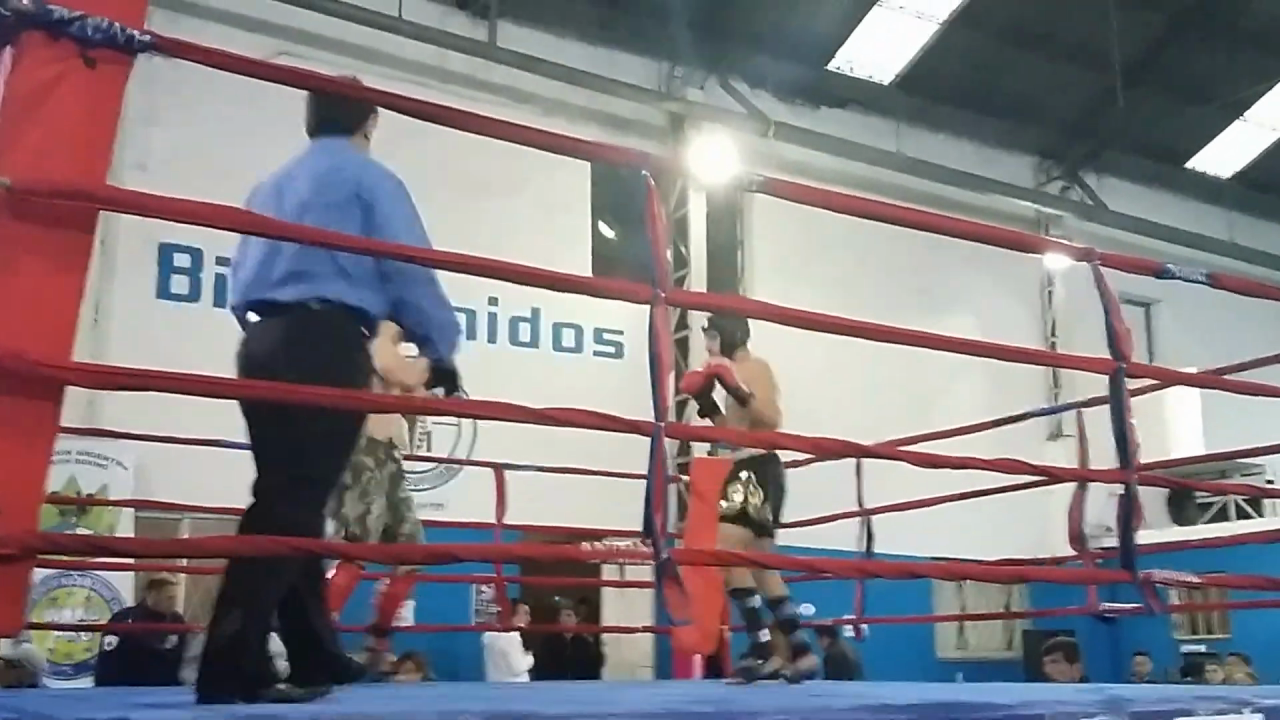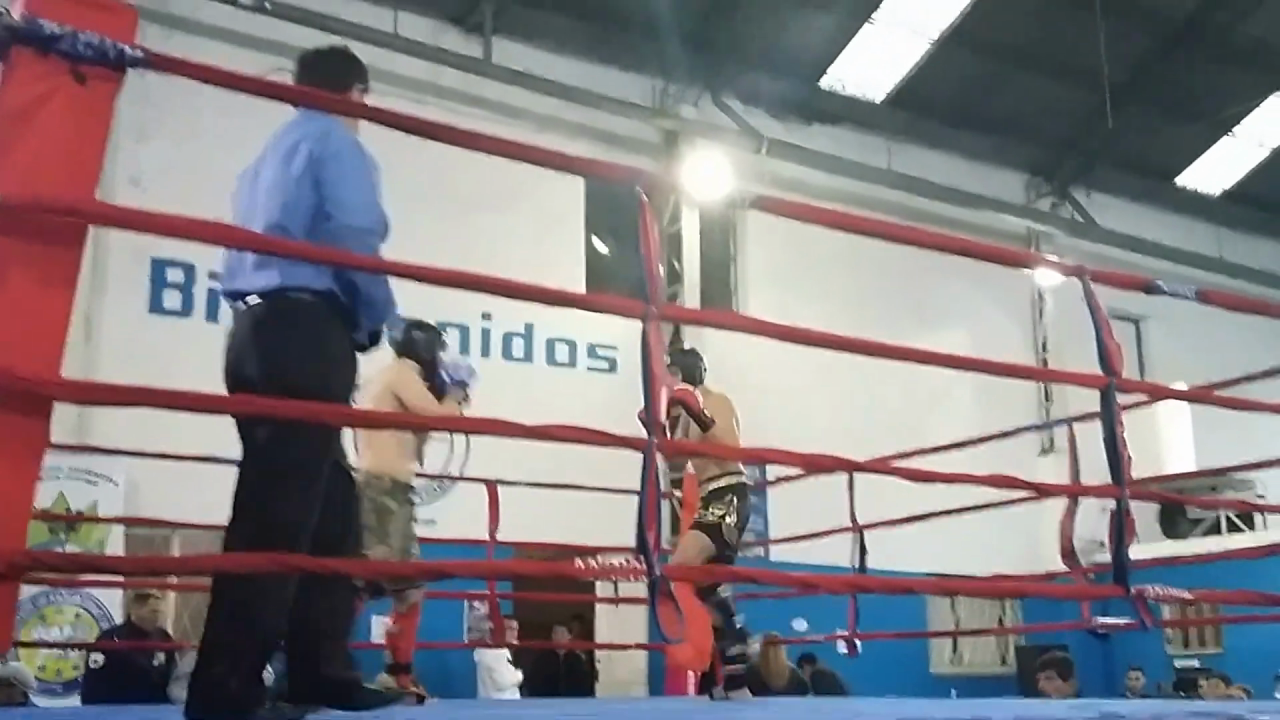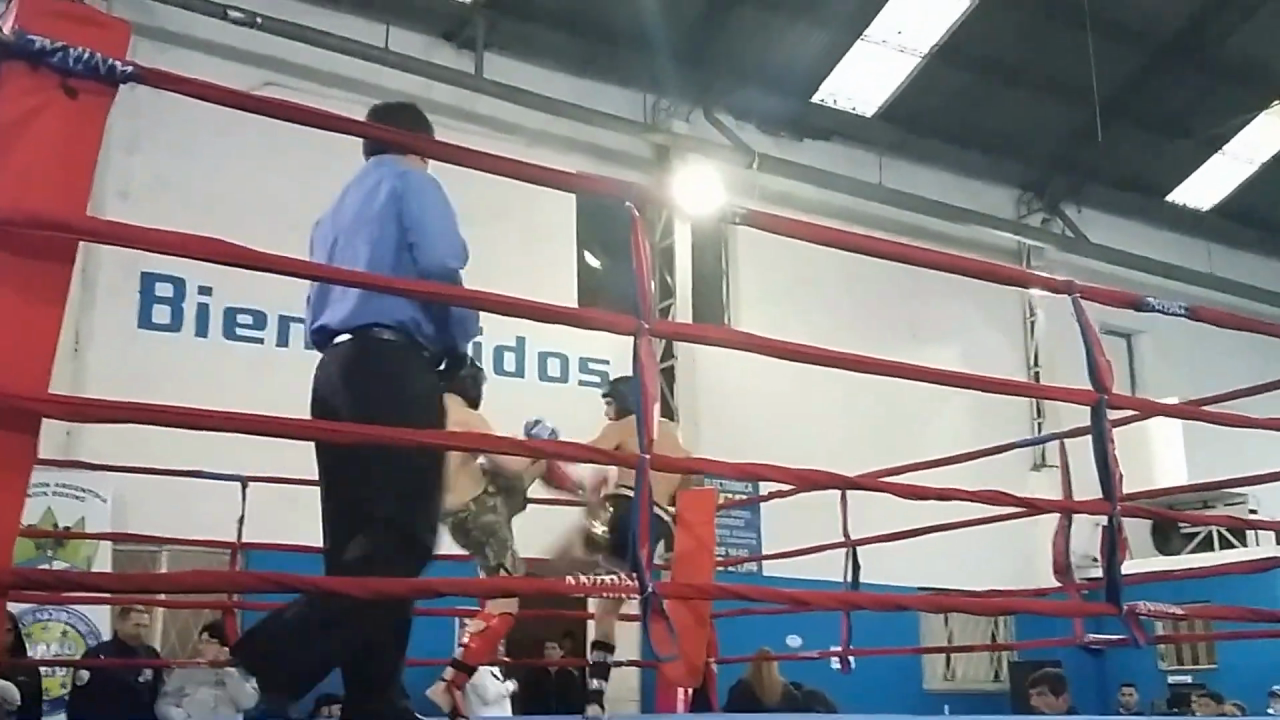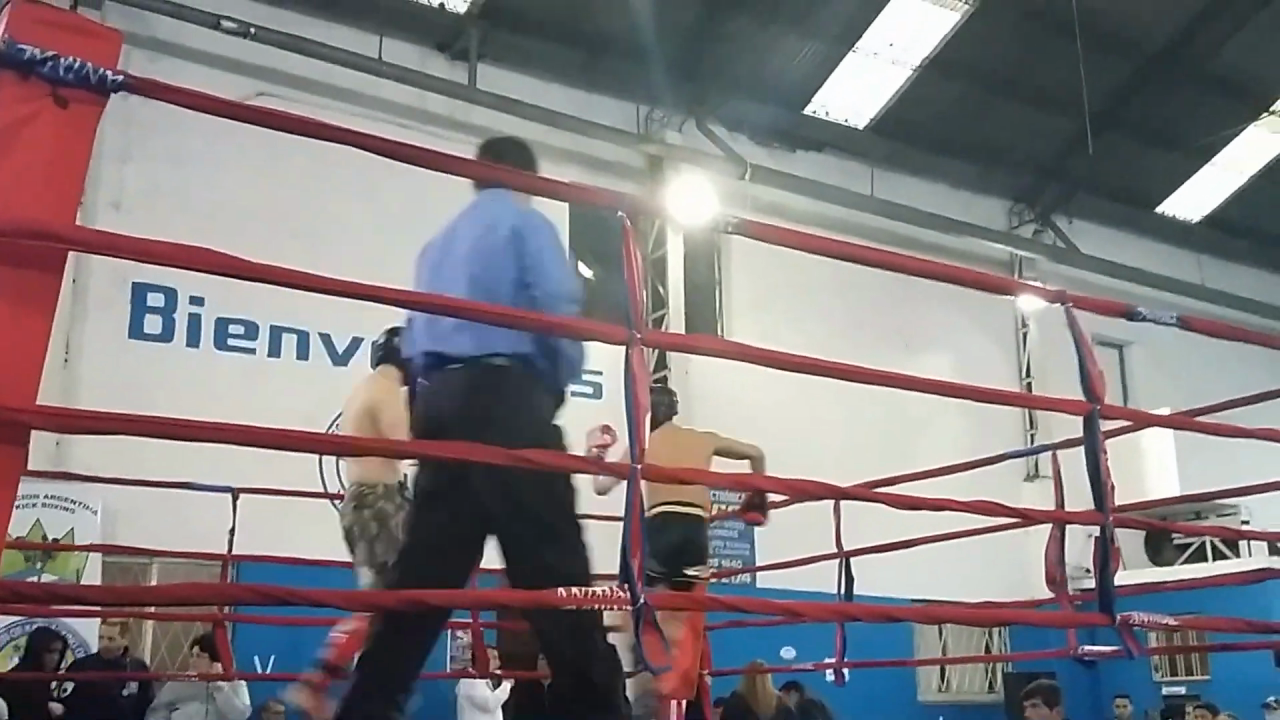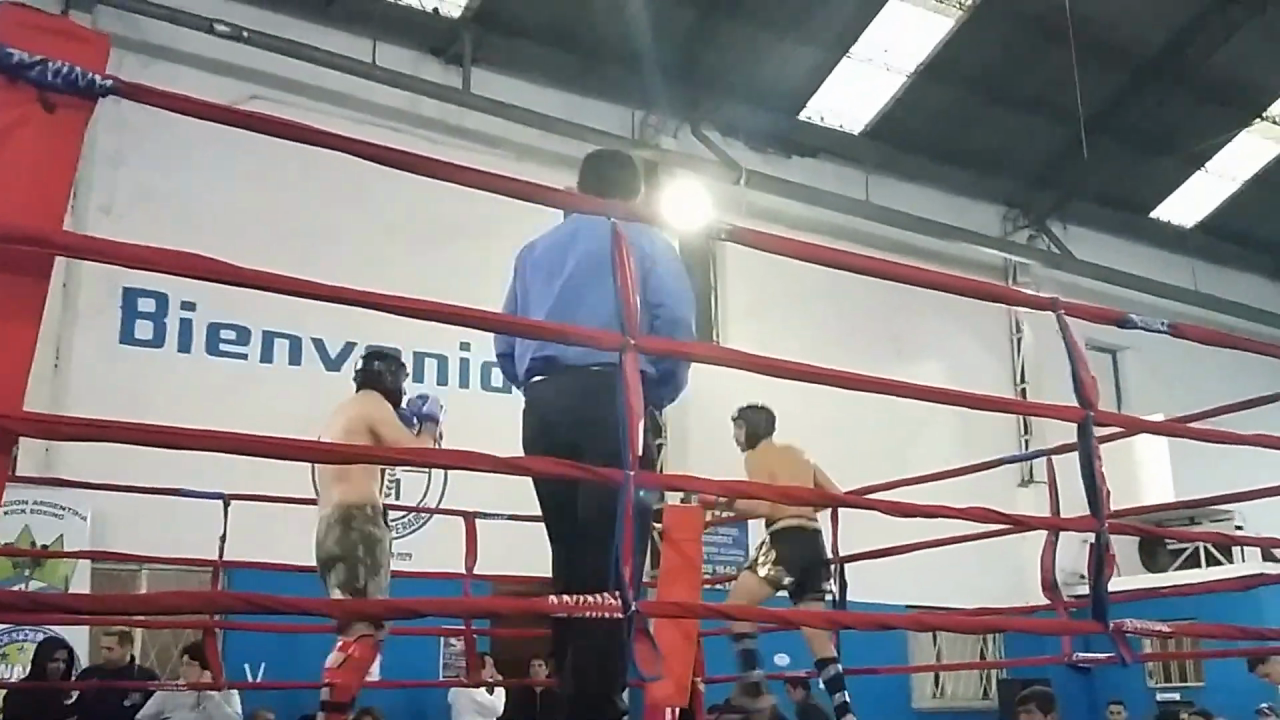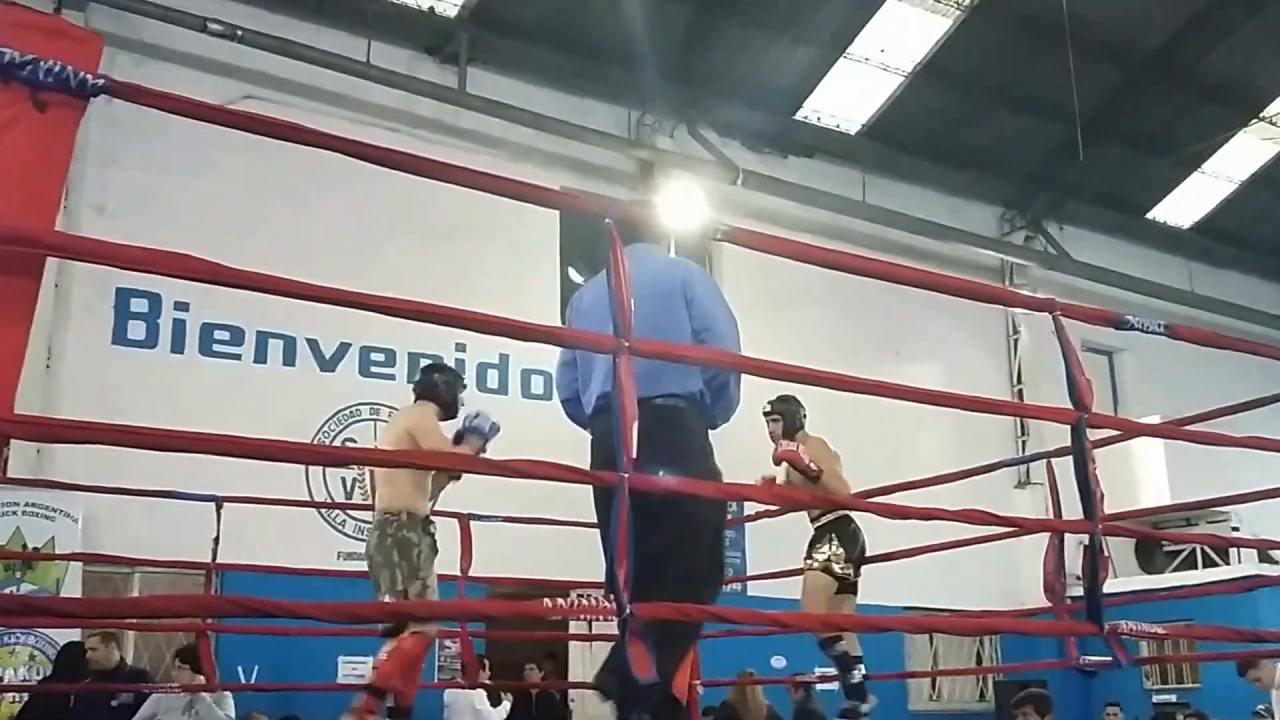
dt=0.5s
person 1, frame 1
left shoulder: (270, 186)
right shoulder: (370, 178)
left elbow: (239, 280)
right elbow: (409, 267)
right wrist: (440, 349)
left hip: (263, 341)
right hip: (326, 342)
left knee: (286, 498)
right knee: (295, 502)
left ankle: (316, 656)
right ankle: (235, 667)
person 1, frame 2
left shoulder: (264, 159)
right shoulder: (337, 143)
left elbow: (242, 255)
right elbow: (354, 237)
right wrist: (374, 317)
left hip: (256, 329)
right hip: (306, 332)
left knee: (326, 506)
right knee: (279, 512)
person 1, frame 3
left shoulder: (336, 210)
right shoulder: (411, 182)
left elbow: (316, 300)
right elbow: (437, 269)
right wrist: (458, 341)
left hip: (339, 370)
right hip: (389, 366)
left knee: (366, 532)
right knee: (401, 534)
right ankle: (281, 651)
person 1, frame 4
left shoulder: (439, 243)
right shoulder: (524, 222)
left elbow: (417, 334)
right elbow: (557, 306)
right wrist: (553, 384)
left hip: (439, 398)
right hip: (502, 395)
left knee: (424, 564)
right knee: (552, 554)
person 1, frame 5
left shoulder: (537, 249)
right shoulder: (646, 242)
left elbow: (506, 344)
right elbow: (676, 328)
right wrist: (657, 396)
left hip: (545, 408)
right hip: (611, 402)
left knee: (575, 565)
right knee: (611, 569)
person 1, frame 6
left shoulder: (586, 295)
right shoulder: (683, 275)
left elbow: (569, 387)
right elbow: (722, 351)
right wrist: (709, 416)
left hip: (610, 441)
right hip: (672, 428)
left knee: (638, 584)
right knee: (693, 575)
person 2, frame 1
left shoulder: (389, 349)
right shoulder: (379, 343)
right elbow: (410, 381)
left hip: (388, 460)
right hip: (365, 454)
right knee: (353, 556)
left ankle: (375, 646)
person 2, frame 2
left shoulder: (390, 381)
right shoulder: (400, 374)
left elbow: (412, 451)
right elbow: (441, 416)
left wrist: (443, 399)
right wrist: (457, 390)
left hip: (395, 495)
right hip: (381, 491)
left knee: (409, 593)
left ankle: (401, 679)
person 2, frame 3
right shoulder: (462, 416)
right elbow: (512, 463)
left hip: (455, 516)
right hip: (479, 510)
right knee: (501, 601)
right ankle: (451, 684)
person 2, frame 4
left shoulder: (366, 387)
right shoulder: (385, 387)
right elbow: (403, 441)
left hip: (366, 499)
right hip: (377, 499)
right ankle: (314, 688)
person 2, frame 5
left shoulder: (339, 415)
right shoulder: (374, 406)
left wrist: (402, 427)
right wrist: (428, 421)
left hip: (333, 526)
right hip: (357, 524)
left knee: (369, 624)
right knee: (359, 627)
person 2, frame 6
left shoulder: (410, 422)
right shoulder: (419, 417)
left elbow: (430, 489)
right elbow: (454, 465)
left wrist: (463, 444)
right wrist: (476, 436)
left hip: (406, 533)
right hip: (400, 531)
left knee: (421, 629)
right knee: (420, 628)
person 3, frame 1
left shoulder: (754, 367)
right shoulder: (738, 371)
left elbow: (771, 421)
right elbow: (732, 428)
left wrist: (739, 389)
right wrist: (706, 402)
left hip: (755, 470)
right hip: (750, 473)
left knee: (726, 555)
right knee: (760, 568)
left ankle: (763, 652)
right ankle: (800, 652)
person 3, frame 2
left shoulder: (717, 402)
right shoulder: (681, 412)
left elbow: (730, 450)
right elbow: (677, 462)
left wrist: (699, 416)
left hip: (729, 496)
right hip: (711, 500)
left knee: (681, 564)
right knee: (705, 578)
left ankle: (735, 637)
right ankle: (735, 684)
person 3, frame 3
left shoulder: (622, 428)
right shoulder: (670, 434)
right elbow: (689, 480)
left wrist: (543, 443)
left hip: (625, 508)
right hip: (657, 524)
right knee: (607, 612)
person 3, frame 4
left shoulder: (643, 444)
right shoulder: (704, 439)
left elbow: (601, 488)
right elbow: (755, 453)
left wrist: (596, 455)
right wrist: (757, 497)
left hip: (660, 526)
right hip: (696, 530)
right knee: (681, 618)
person 3, frame 5
left shoulder: (755, 458)
right shoulder: (798, 456)
left elbow: (761, 507)
right elbow: (836, 495)
left wrist: (726, 505)
left hip: (786, 541)
right hip: (813, 543)
left knee: (734, 604)
right knee: (816, 633)
left ankle: (753, 691)
person 3, frame 6
left shoulder: (814, 447)
right shoulder: (794, 451)
left elbow: (844, 493)
left wrist: (810, 470)
left hip: (836, 532)
right hip: (830, 534)
left knee: (812, 612)
left ankle: (858, 692)
